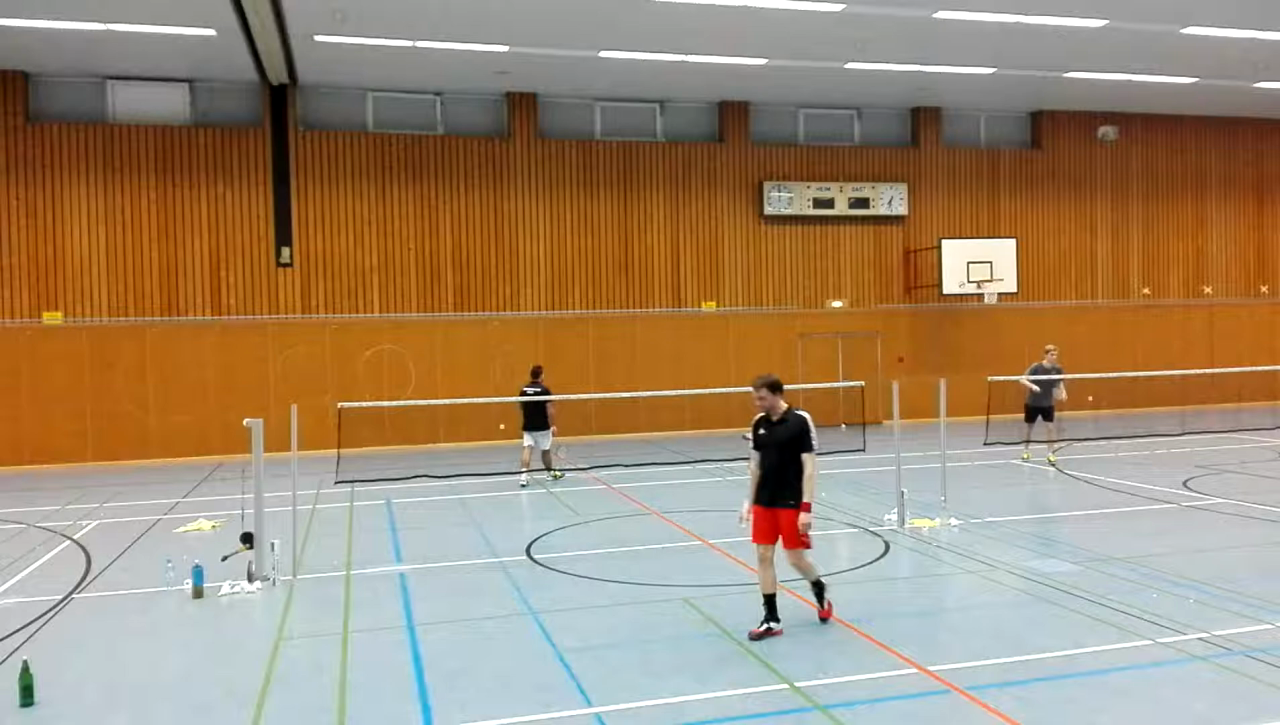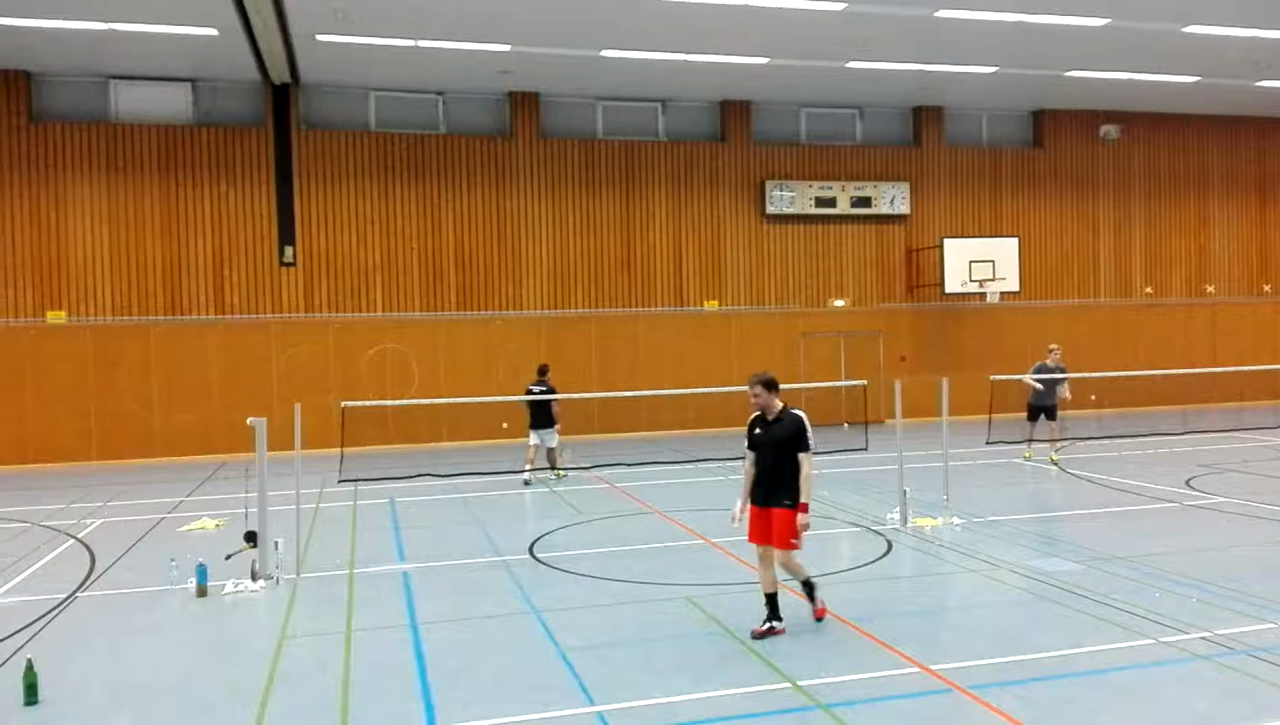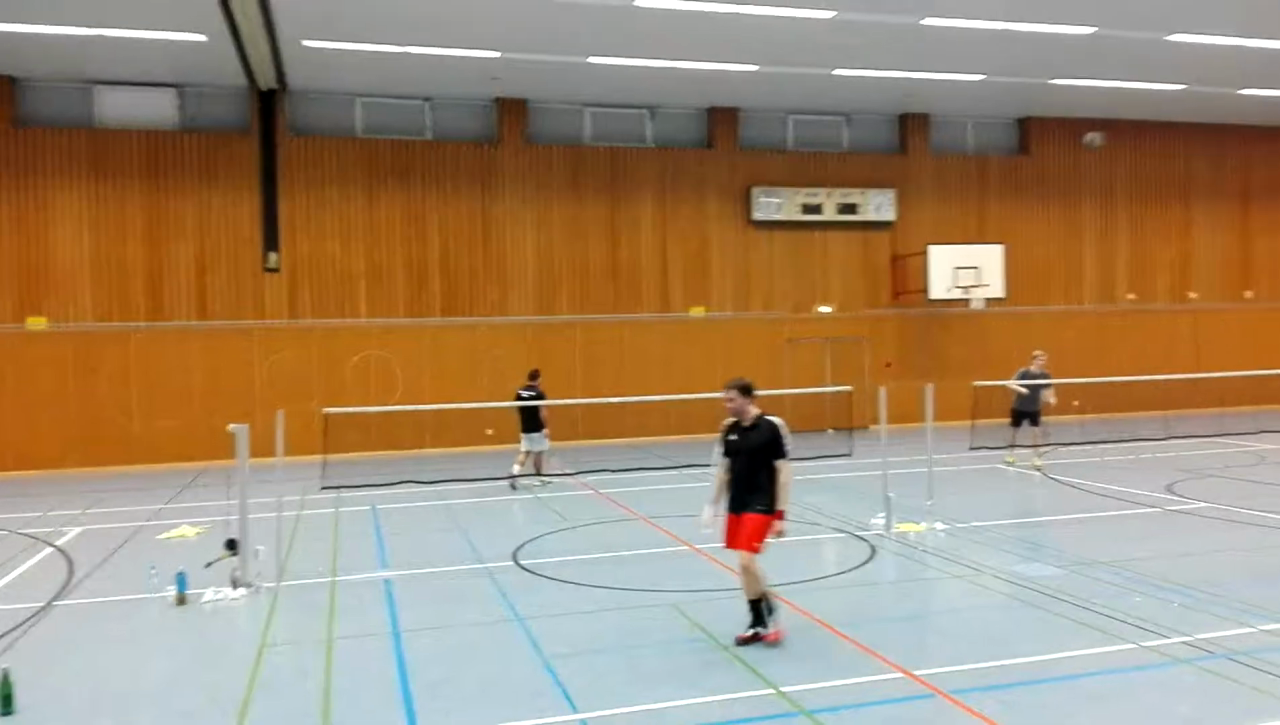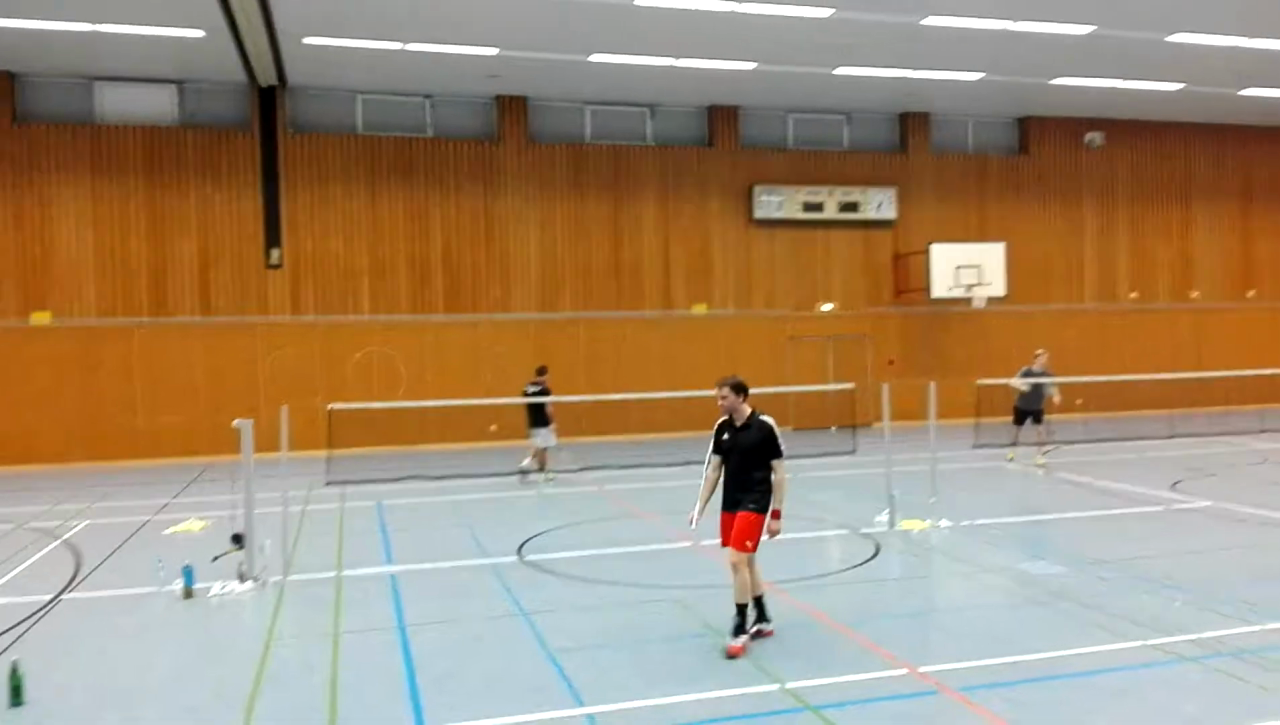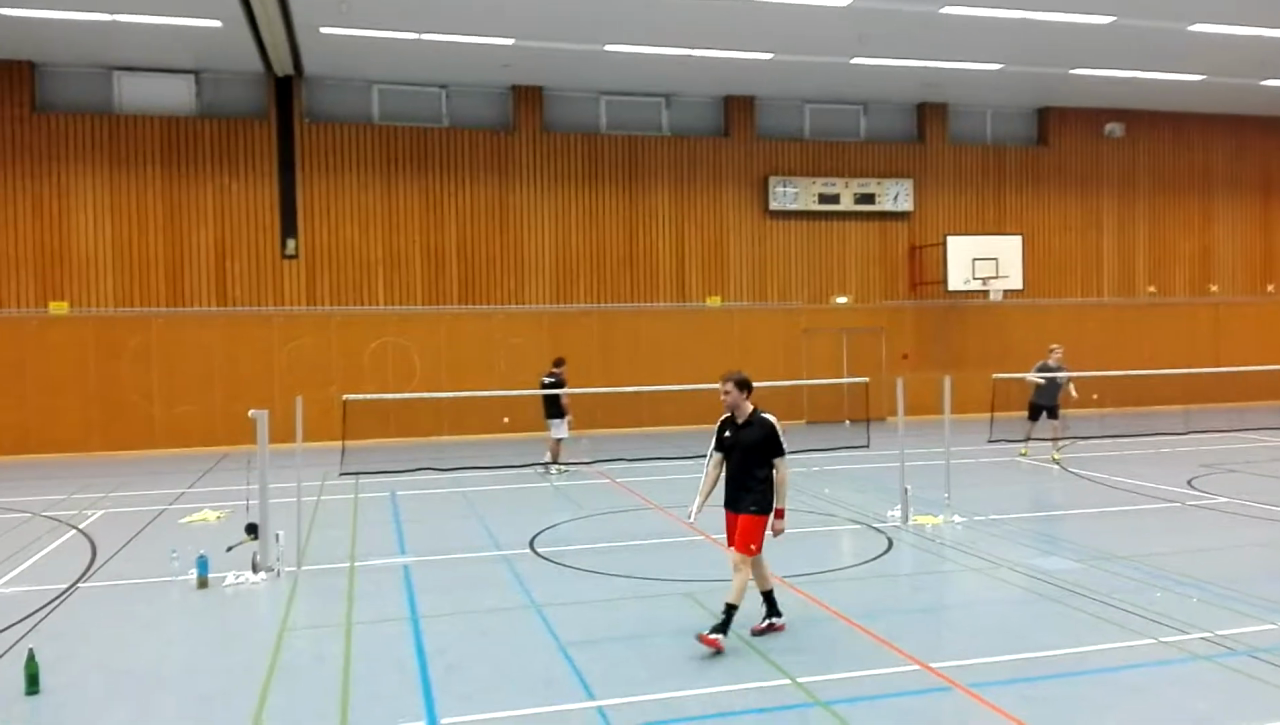
dt=0.1s
person 1, frame 1
left shoulder: (801, 421)
right shoulder: (759, 423)
left elbow: (810, 467)
left wrist: (806, 508)
right wrist: (749, 500)
left hip: (791, 502)
right hip: (765, 501)
left knee: (795, 557)
right knee: (763, 556)
left ankle: (820, 592)
right ankle: (771, 618)
person 1, frame 2
left shoulder: (796, 420)
right shoulder: (755, 422)
left elbow: (806, 467)
left wrist: (804, 508)
right wrist: (743, 501)
left hip: (787, 501)
right hip: (760, 501)
left knee: (783, 558)
right knee: (763, 556)
left ankle: (811, 590)
right ankle: (773, 618)
person 1, frame 3
left shoulder: (772, 427)
right shoulder: (729, 428)
left elbow: (783, 473)
right elbow: (723, 471)
left wrist: (779, 515)
right wrist: (712, 506)
left hip: (760, 506)
right hip: (735, 506)
left knee: (747, 562)
right knee: (744, 563)
left ankle: (768, 616)
right ankle: (758, 623)
person 1, frame 4
left shoulder: (765, 426)
right shoulder: (722, 427)
left elbow: (779, 473)
right elbow: (713, 469)
left wrist: (776, 514)
right wrist: (700, 505)
left hip: (753, 505)
right hip: (729, 505)
left knee: (737, 560)
right knee: (746, 562)
left ankle: (739, 629)
right ankle: (762, 619)
person 1, frame 5
left shoulder: (767, 424)
right shoulder: (724, 424)
left elbow: (780, 471)
right elbow: (714, 466)
left wrist: (779, 512)
right wrist: (699, 501)
left hip: (756, 506)
right hip: (732, 504)
left knee: (740, 563)
right knee: (753, 559)
left ankle: (721, 630)
right ankle: (773, 614)
